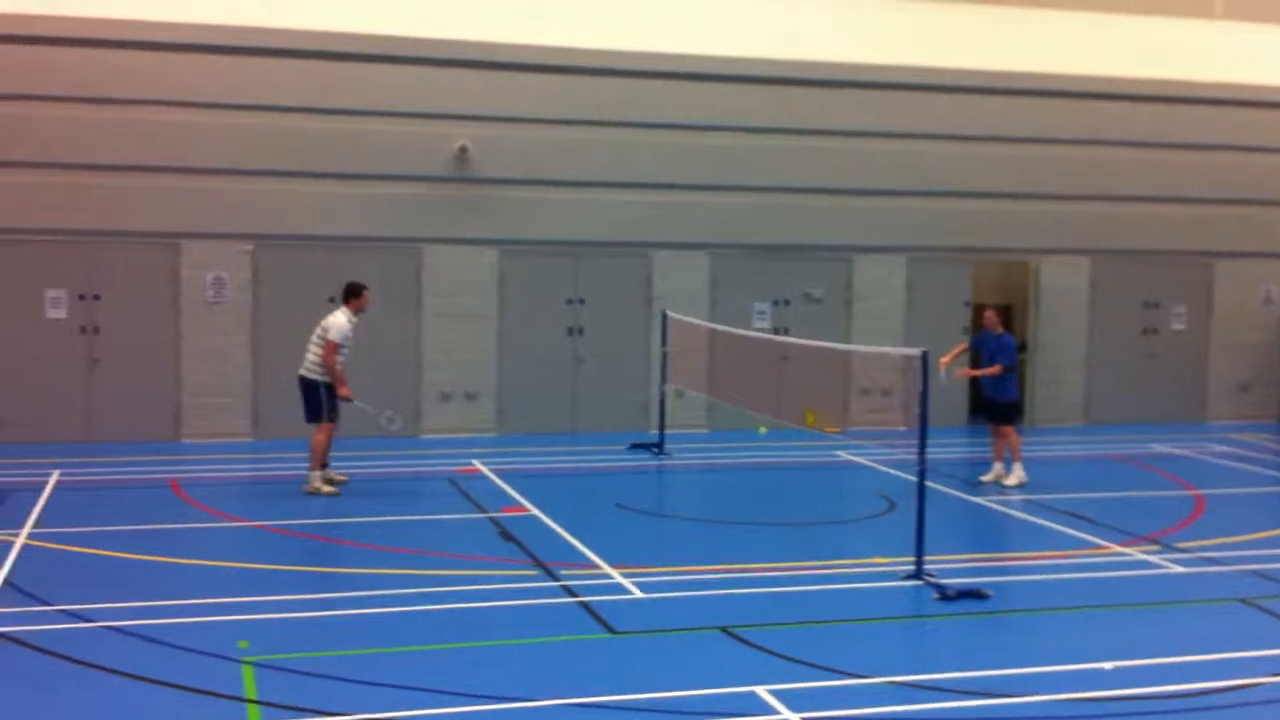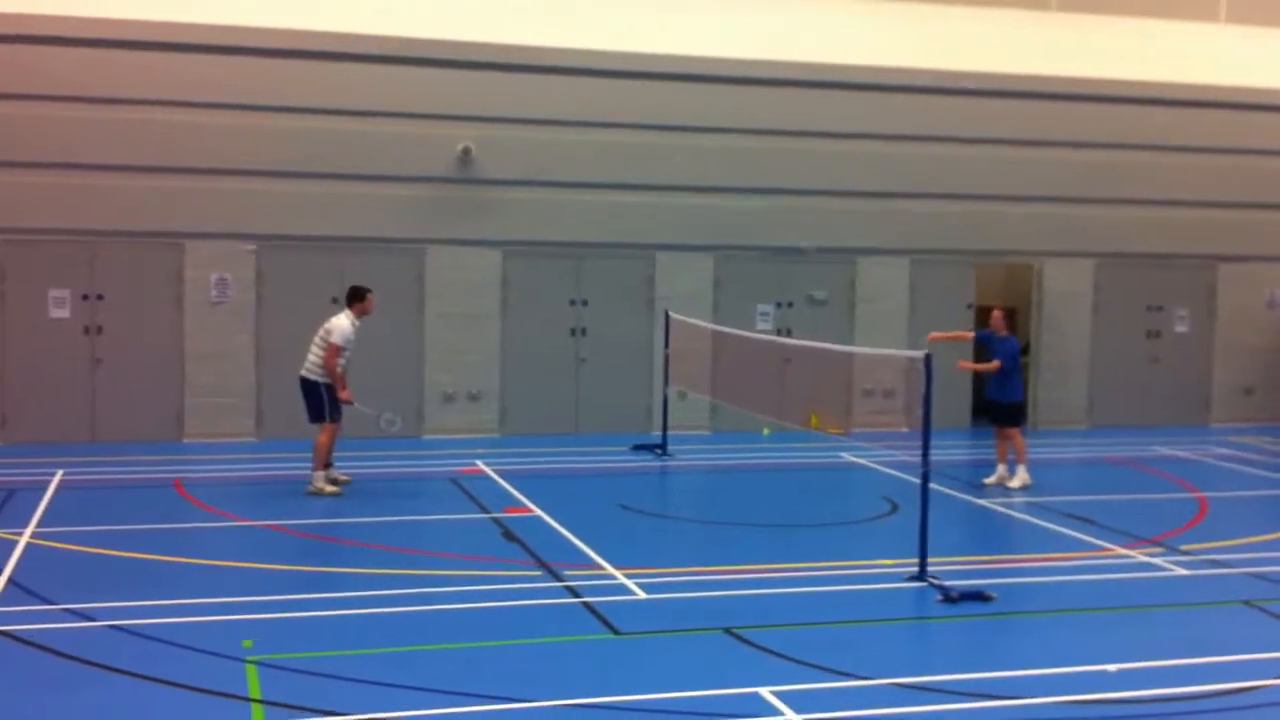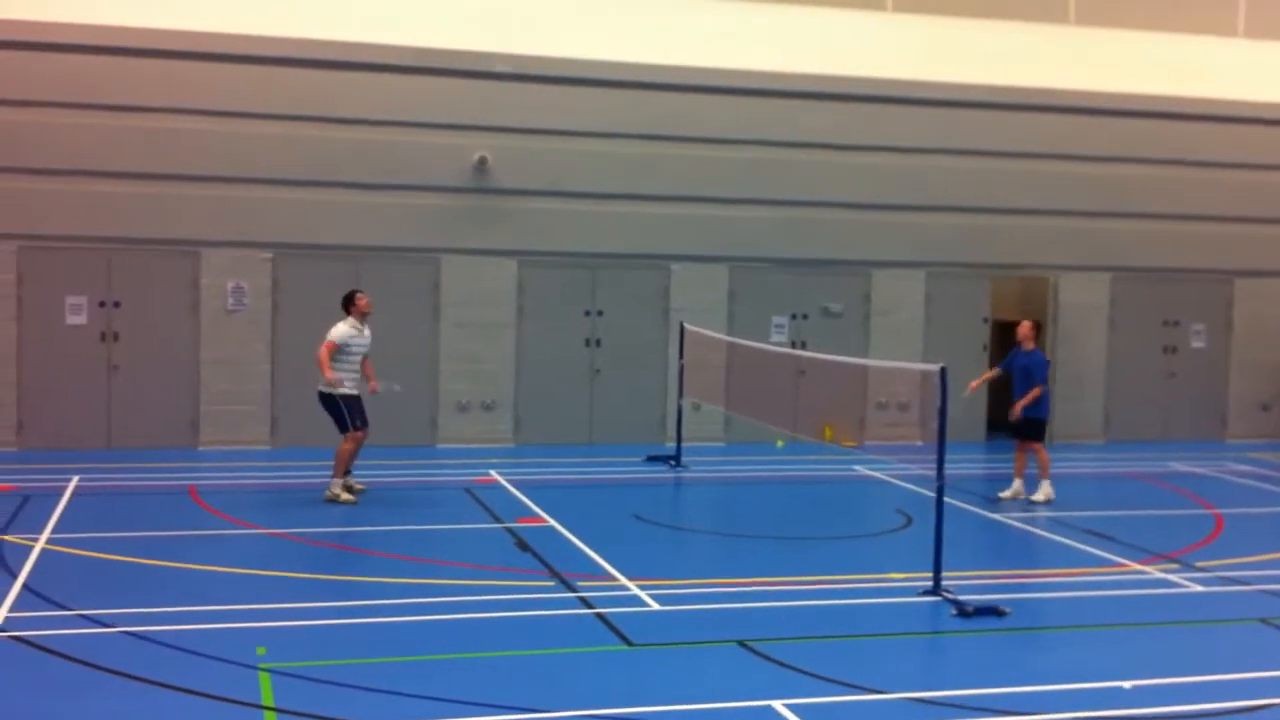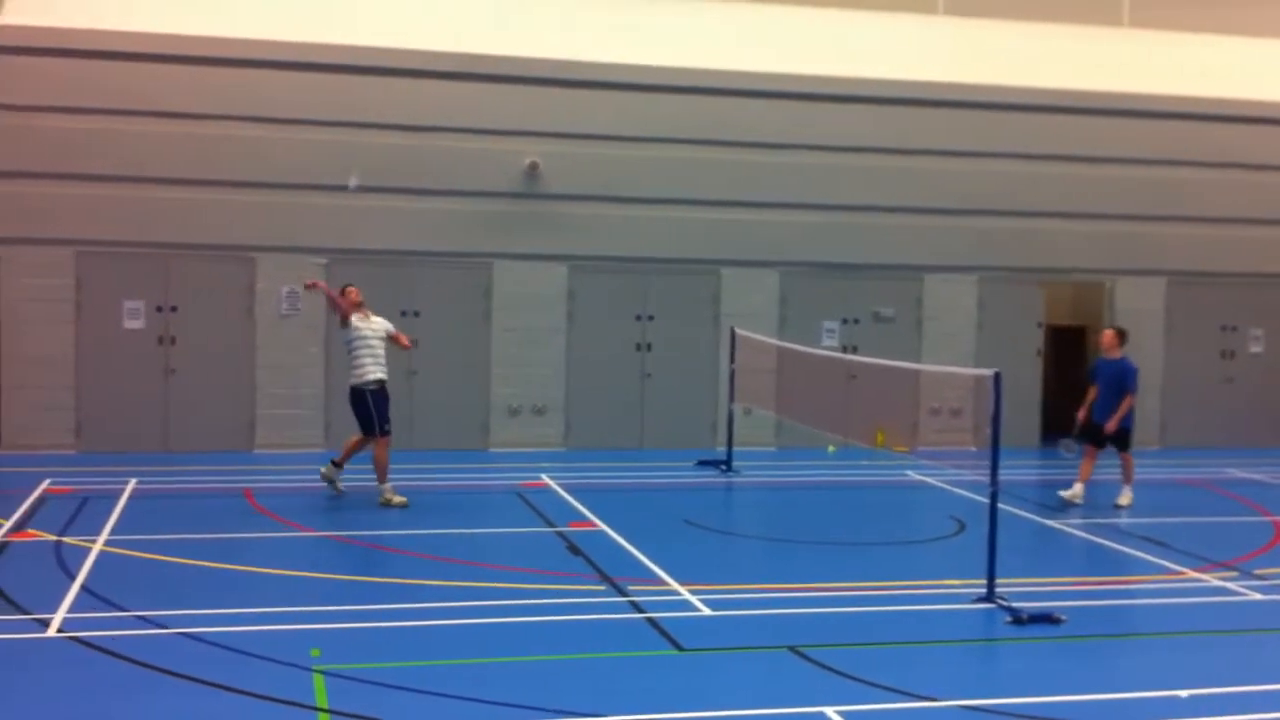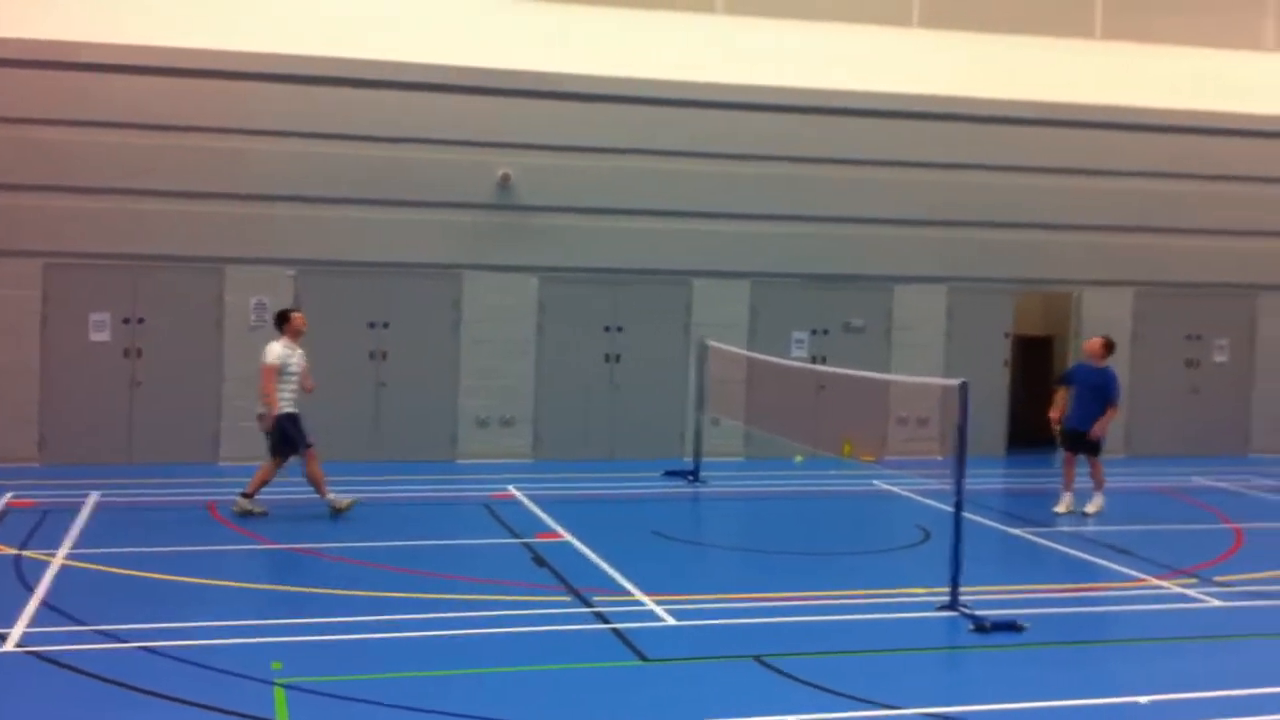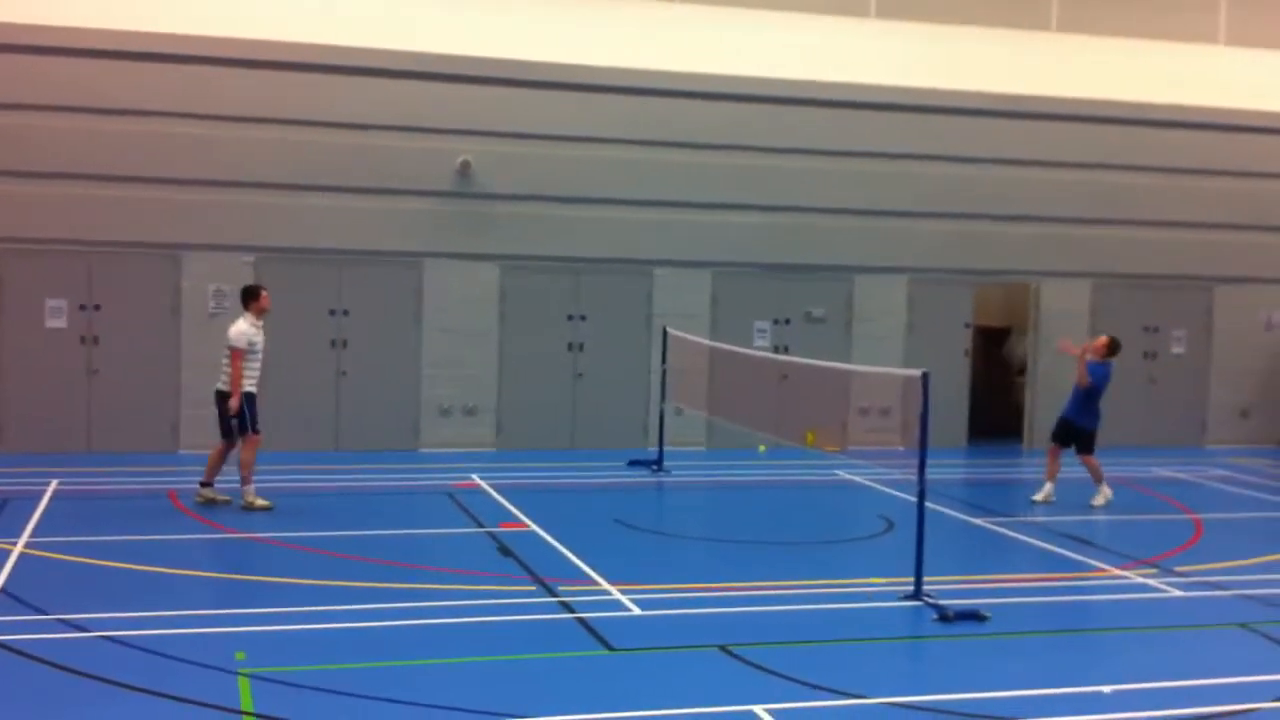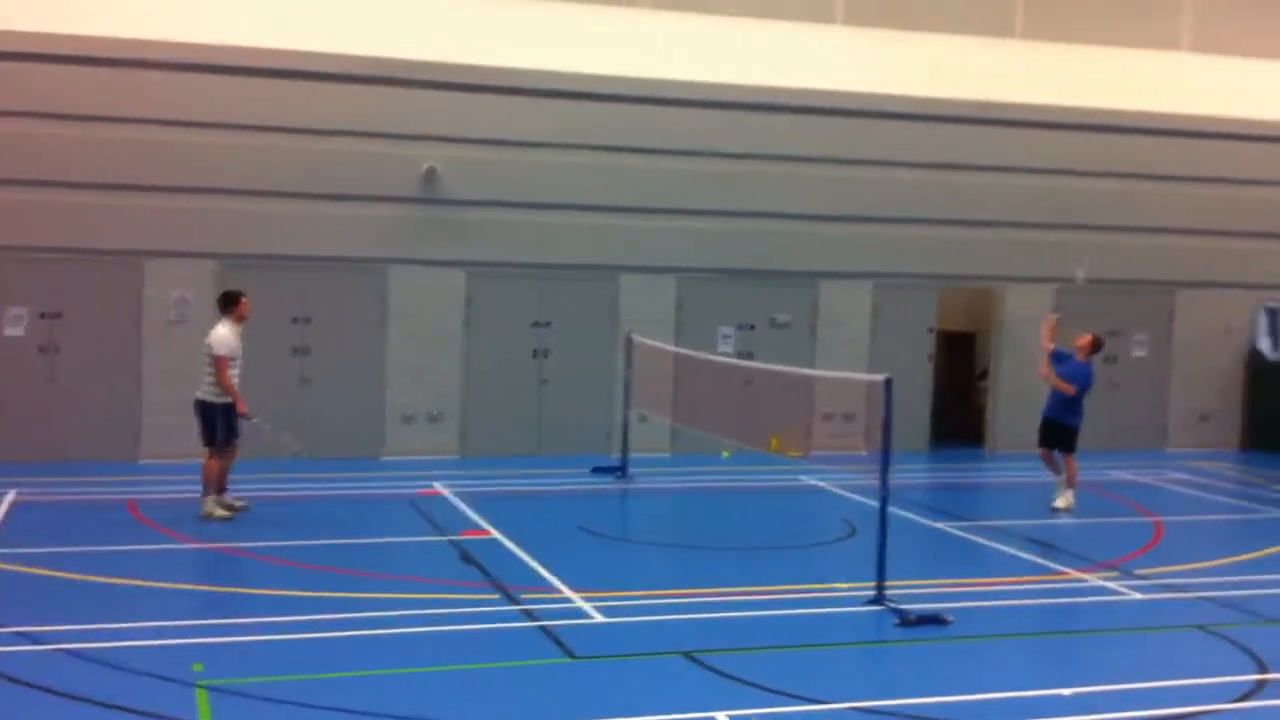
dt=0.5s
person 1, frame 1
left shoulder: (344, 321)
right shoulder: (340, 323)
right elbow: (328, 358)
left wrist: (344, 384)
right wrist: (339, 387)
left hip: (320, 380)
right hip: (317, 380)
left knee: (330, 425)
right knee: (324, 427)
left ankle: (324, 471)
right ankle: (314, 480)
person 1, frame 2
left shoulder: (347, 323)
right shoulder: (343, 326)
right elbow: (329, 361)
left wrist: (344, 387)
right wrist: (339, 390)
left hip: (322, 380)
right hip: (316, 380)
left knee: (333, 425)
right knee: (327, 427)
left ankle: (328, 471)
right ankle: (317, 481)
person 1, frame 3
left shoulder: (365, 333)
right shoulder: (342, 330)
right elbow: (324, 352)
left wrist: (371, 381)
right wrist: (327, 373)
left hip: (351, 392)
right hip: (334, 392)
left knee: (361, 434)
right knee: (353, 435)
left ankle: (346, 478)
right ankle: (335, 488)
person 1, frame 4
left shoulder: (380, 322)
right shoulder: (349, 321)
left elbow: (398, 337)
right elbow: (340, 309)
left wrist: (405, 342)
right wrist: (324, 289)
left hip: (377, 386)
right hip: (365, 388)
left knee: (368, 436)
right knee: (382, 439)
left ankle: (333, 468)
right ankle: (386, 492)
person 1, frame 5
left shoulder: (298, 351)
right shoulder: (276, 351)
left elbow: (304, 378)
right elbow: (267, 382)
left wrist: (308, 385)
right wrist: (269, 413)
left hip: (286, 413)
right hip: (279, 415)
left knee: (278, 460)
right knee: (309, 454)
left ankle: (245, 499)
right ankle: (331, 500)
person 1, frame 6
left shoulder: (255, 328)
right shoulder: (242, 329)
right elbow: (236, 366)
right wrist: (236, 396)
left hip: (244, 393)
right hip: (236, 395)
left knee: (228, 443)
right knee: (251, 440)
left ankle: (205, 488)
right ankle: (248, 495)
person 1, frame 7
left shoulder: (231, 333)
right shoulder: (222, 336)
right elbow: (222, 375)
left wrist: (236, 400)
right wrist: (239, 402)
left hip: (224, 402)
right hip: (215, 402)
left knee: (229, 449)
right knee: (217, 452)
left ankle: (221, 494)
right ankle: (208, 504)
person 2, frame 1
left shoulder: (1008, 342)
right shoulder: (984, 336)
left elbow: (999, 369)
right elbow: (965, 346)
left wrist: (973, 373)
right wrist: (949, 357)
left hip: (1006, 394)
right hip: (990, 393)
left knee: (1008, 430)
right knee: (995, 430)
left ankle: (1018, 471)
right ankle: (998, 469)
person 2, frame 2
left shoulder: (1011, 345)
right shoulder: (990, 336)
left elbow: (995, 366)
right elbow: (967, 335)
left wrist: (971, 366)
right wrist: (942, 336)
left hip: (1011, 396)
right hip: (994, 394)
left knee: (1013, 432)
right knee: (999, 432)
left ankle: (1022, 473)
right ankle: (1001, 471)
person 2, frame 3
left shoulder: (1039, 359)
right shoulder: (1016, 354)
left elbow: (1039, 388)
right elbow: (998, 370)
left wrist: (1020, 405)
right wrist: (978, 381)
left hip: (1035, 412)
right hip: (1018, 411)
left knee: (1036, 446)
right knee: (1020, 446)
left ankle: (1046, 488)
right ankle: (1018, 486)
person 2, frame 4
left shoulder: (1128, 367)
right shoulder: (1100, 364)
left elbow: (1130, 398)
left wrist: (1115, 420)
right wrist: (1084, 409)
left hip: (1120, 421)
right hip: (1098, 418)
left knee: (1124, 455)
right knee: (1089, 452)
left ankle: (1127, 491)
right ankle: (1077, 490)
person 2, frame 5
left shoulder: (1109, 377)
right shoulder: (1079, 369)
left elbow: (1113, 407)
right elbow: (1064, 387)
left wrist: (1101, 426)
right wrist: (1056, 408)
left hip: (1092, 428)
right hip: (1073, 424)
left knee: (1093, 461)
right knee: (1068, 458)
left ankle: (1098, 497)
right ankle: (1067, 498)
person 2, frame 6
left shoulder: (1102, 371)
right shoulder: (1094, 361)
left elbow: (1083, 382)
left wrist: (1081, 357)
right wrist: (1077, 351)
left hip: (1086, 421)
right hip: (1070, 415)
left knee: (1086, 458)
right knee: (1054, 449)
left ankle: (1103, 490)
right ankle: (1048, 489)
person 2, frame 7
left shoulder: (1086, 371)
right shoulder: (1066, 359)
left elbow: (1070, 391)
right elbow: (1046, 344)
left wrist: (1050, 377)
right wrist: (1049, 324)
left hip: (1069, 421)
right hip: (1050, 416)
left knee: (1067, 457)
right knee: (1045, 453)
left ankle: (1069, 495)
right ankle: (1061, 478)
